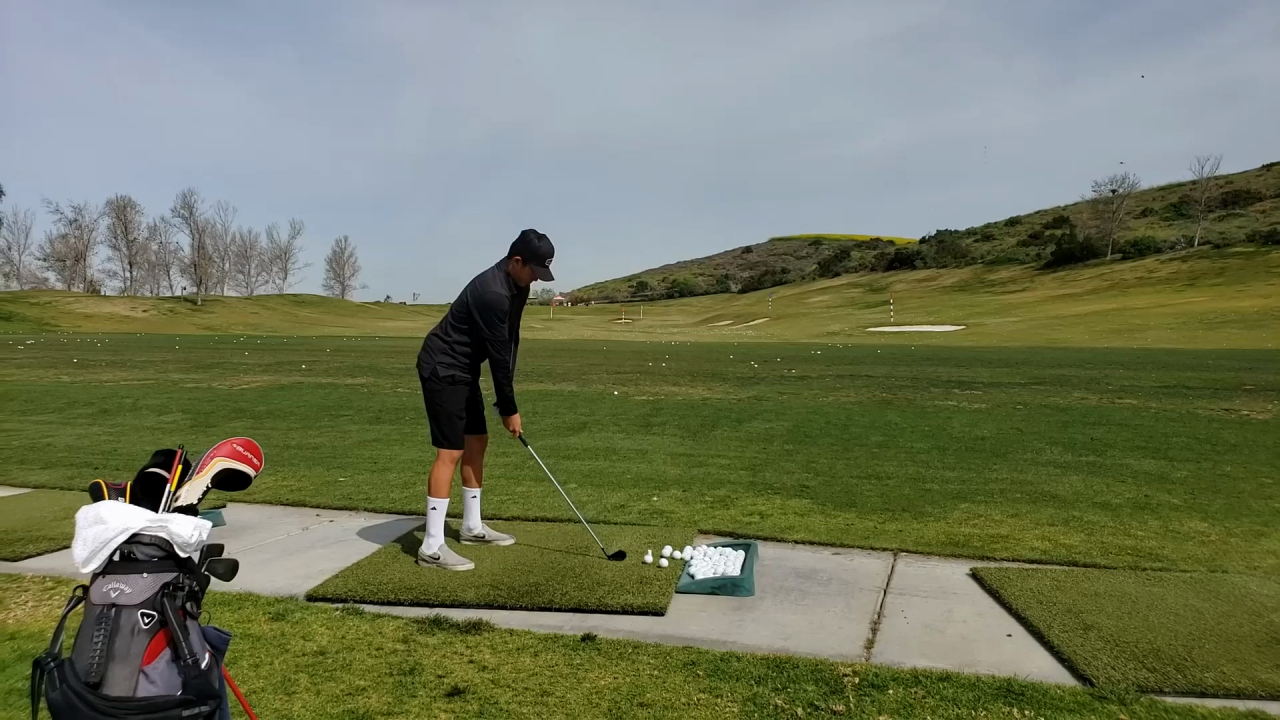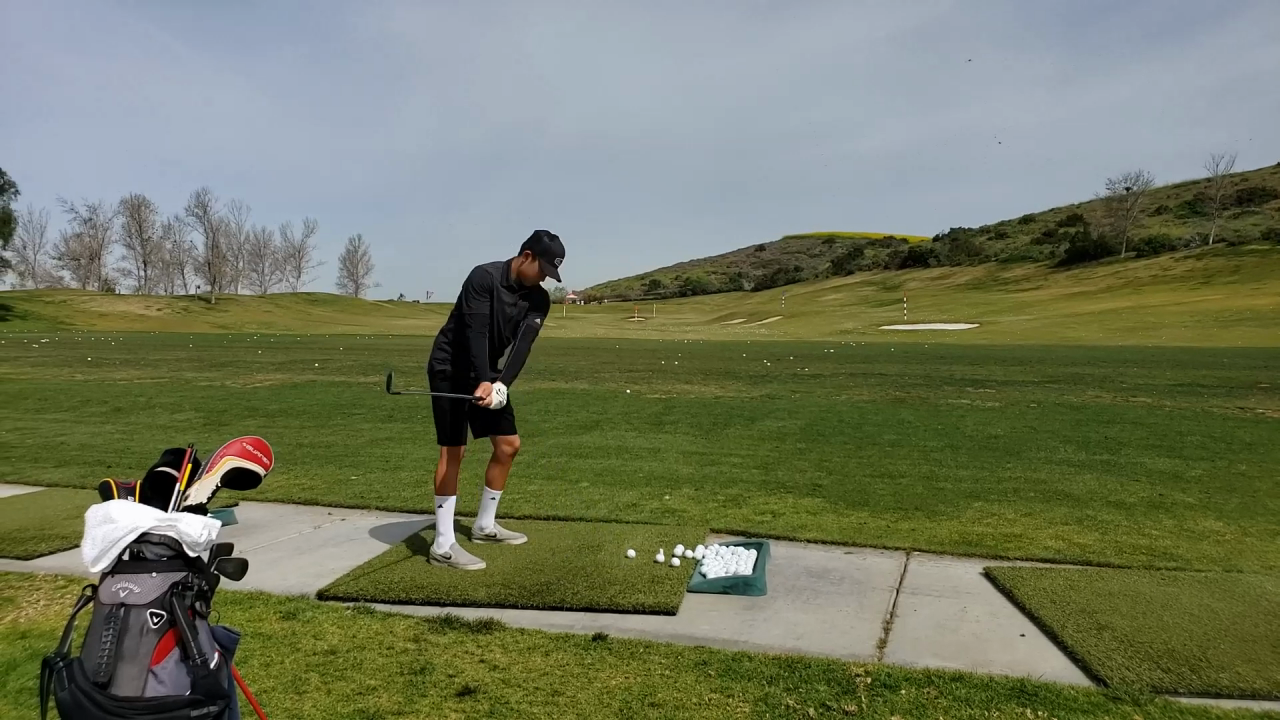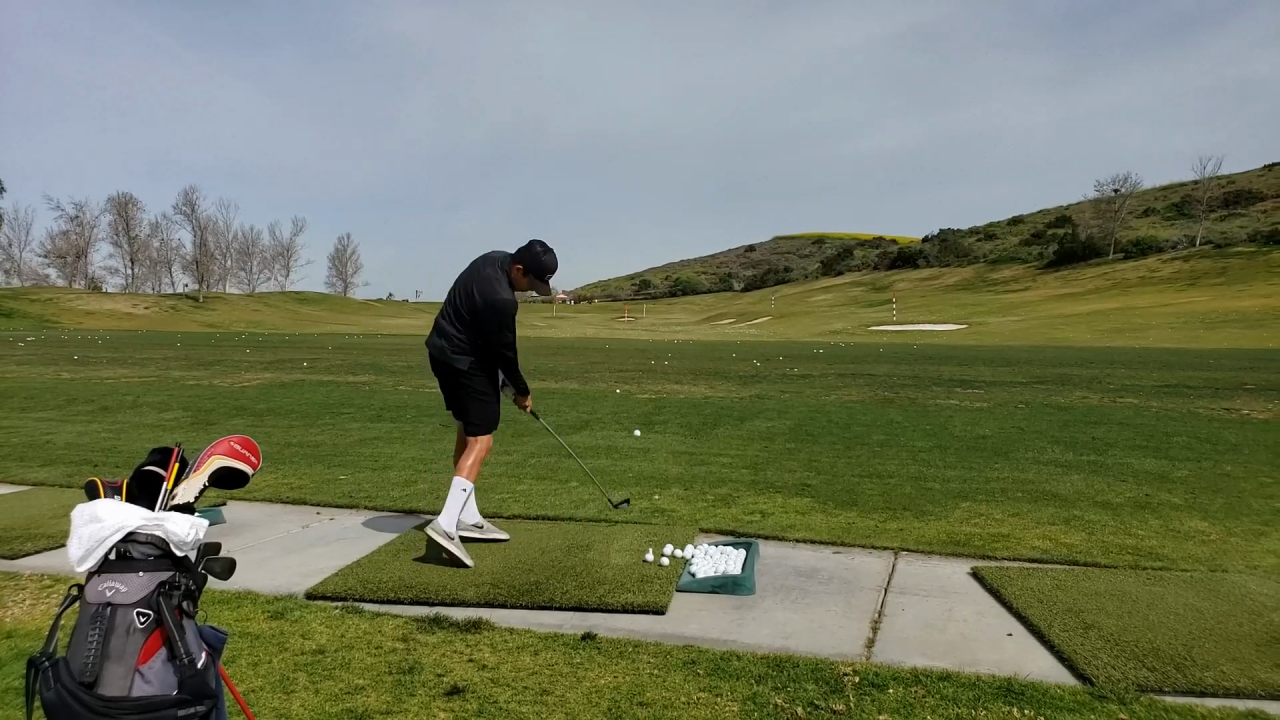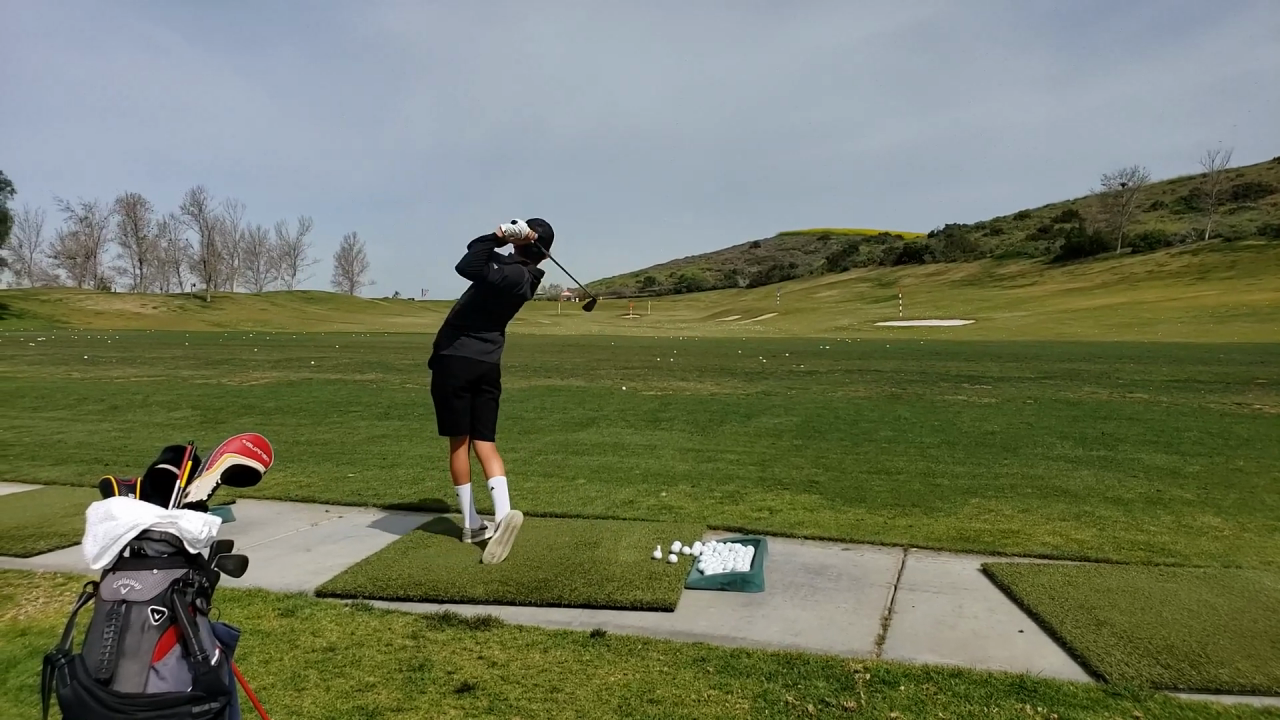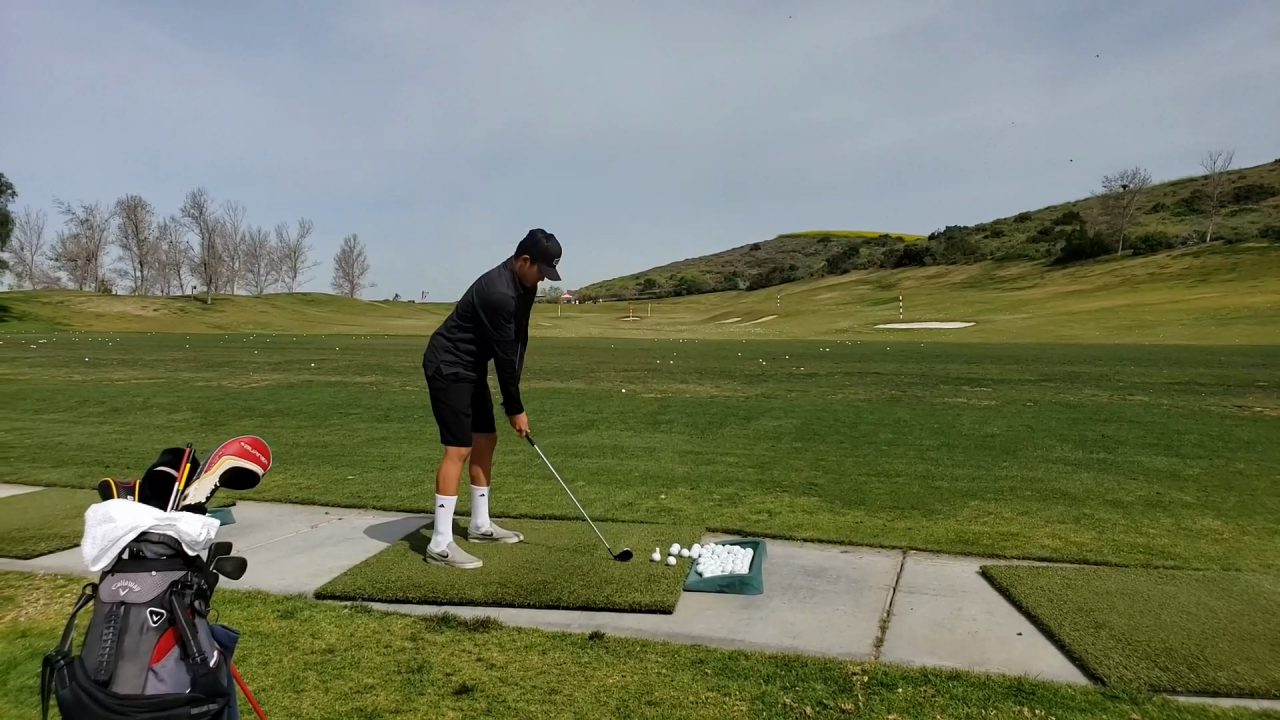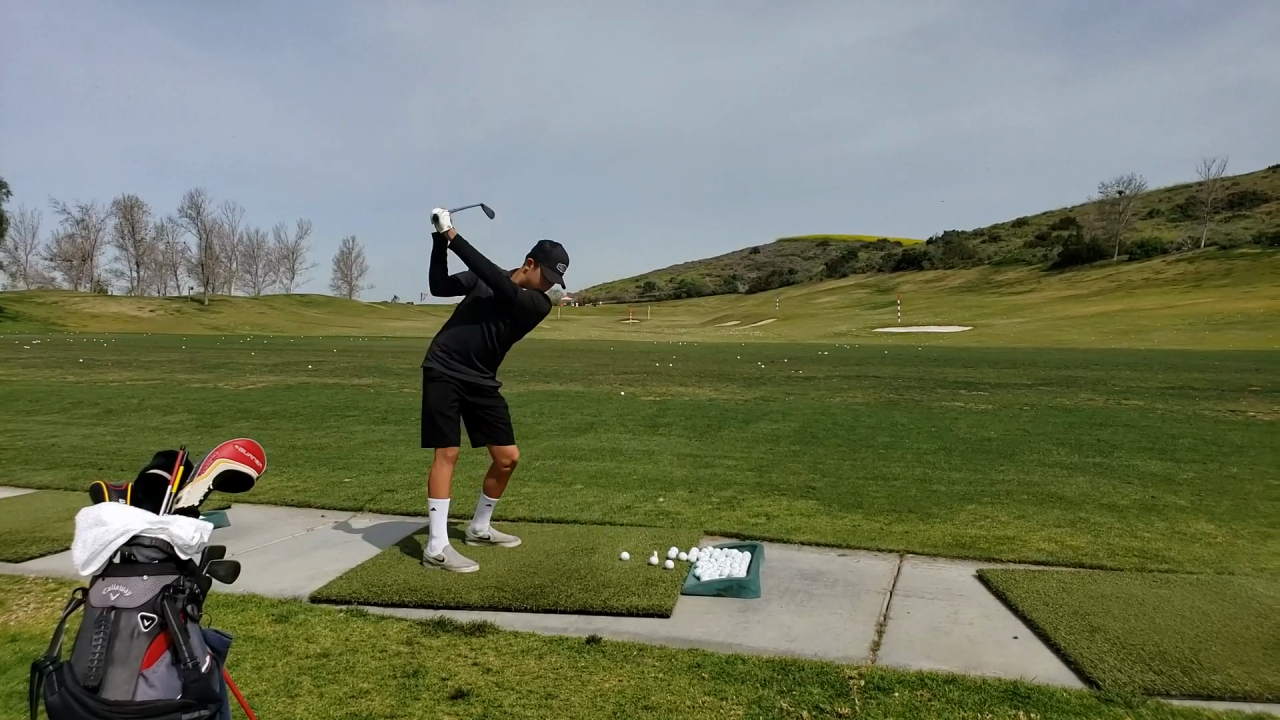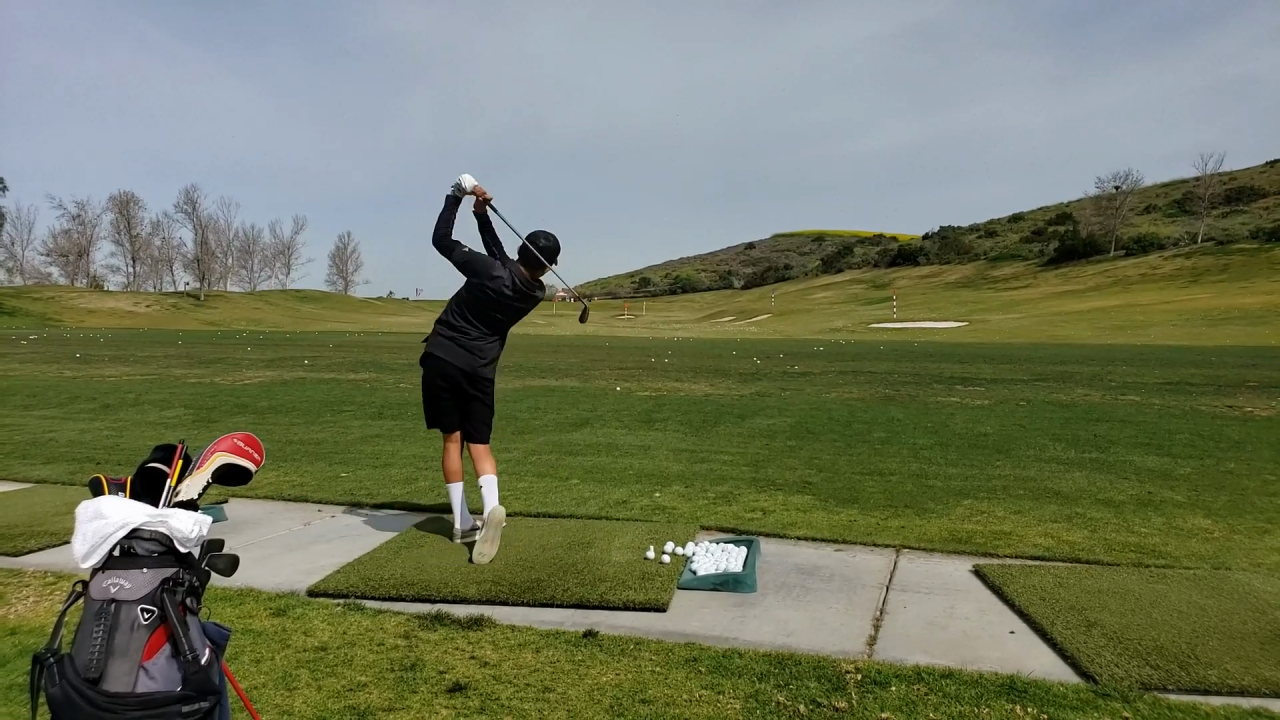
dt=0.7s
person 1, frame 1
left shoulder: (518, 287)
right shoulder: (492, 293)
left elbow: (510, 343)
right elbow: (498, 354)
left wrist: (506, 401)
right wrist: (509, 409)
left hip: (464, 370)
right hip: (442, 369)
left knee: (476, 443)
right knee: (450, 452)
left ankle: (472, 526)
right ankle: (432, 546)
person 1, frame 2
left shoulder: (539, 301)
right shoulder: (484, 276)
left elbow: (521, 346)
right elbow: (476, 333)
left wrist: (499, 384)
right wrist: (482, 379)
left hip: (489, 376)
right hip: (449, 368)
left knee: (509, 446)
right knee: (453, 450)
left ankle: (485, 525)
right ankle: (443, 544)
person 1, frame 3
left shoulder: (495, 260)
right shoulder: (499, 297)
right elbow: (504, 351)
right wrist: (521, 391)
left hip: (446, 350)
right hip: (465, 361)
left knee: (467, 432)
right knee: (480, 441)
left ankle: (467, 518)
right ankle: (445, 525)
person 1, frame 4
left shoulder: (513, 274)
right shoulder: (526, 275)
left elbow: (466, 266)
right elbow: (479, 253)
left wrist: (501, 235)
right wrist: (504, 235)
left hip: (455, 359)
right hip: (487, 364)
left knee: (460, 442)
right knee: (484, 442)
left ankle: (472, 524)
right ankle: (503, 513)
person 1, frame 5
left shoulder: (524, 286)
right shoulder: (498, 292)
left elbow: (518, 343)
right elbow: (503, 354)
left wrist: (513, 402)
right wrist: (515, 408)
left hip: (471, 368)
right hip: (448, 367)
left knee: (485, 441)
right knee: (458, 449)
left ankle: (480, 524)
right ankle: (440, 543)
person 1, frame 6
left shoulder: (539, 305)
right shoulder: (484, 276)
left elbow: (499, 283)
right elbow: (438, 287)
left wrist: (455, 236)
right wrist: (441, 237)
left hip: (480, 380)
right hip: (443, 371)
left knee: (507, 458)
right knee: (448, 451)
left ankle: (479, 528)
right ankle: (436, 547)
person 1, frame 7
left shoulder: (489, 273)
right shoulder: (535, 294)
left elbow: (441, 240)
right elbow: (504, 263)
left wrist: (457, 195)
right wrist: (482, 213)
left hip: (440, 359)
right hip: (478, 369)
left knee: (452, 437)
right knee: (478, 443)
left ankle: (462, 522)
right ankle: (490, 510)
